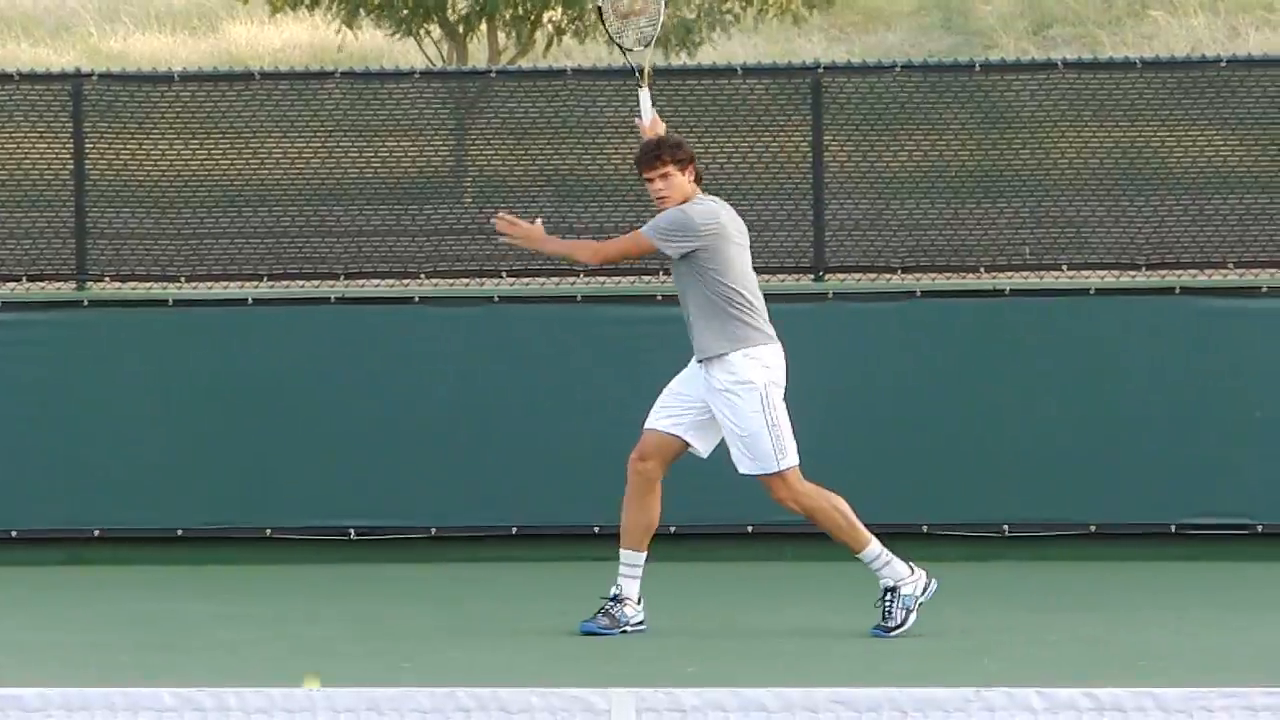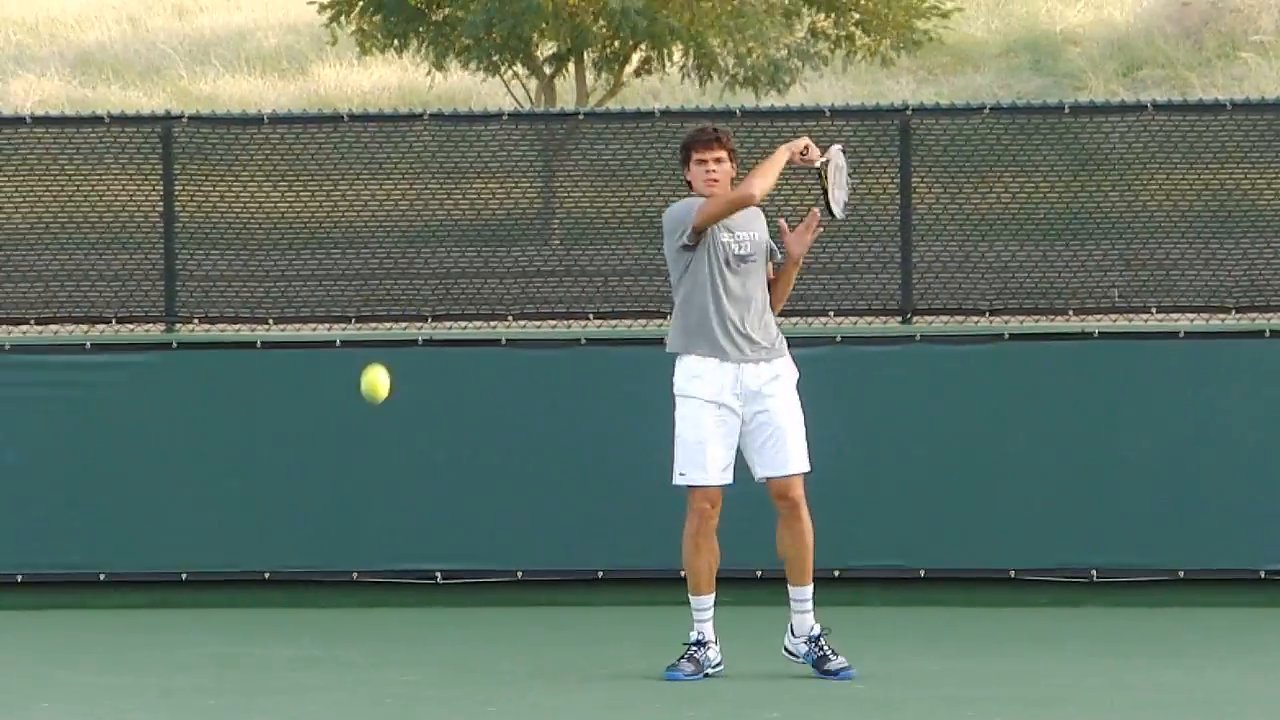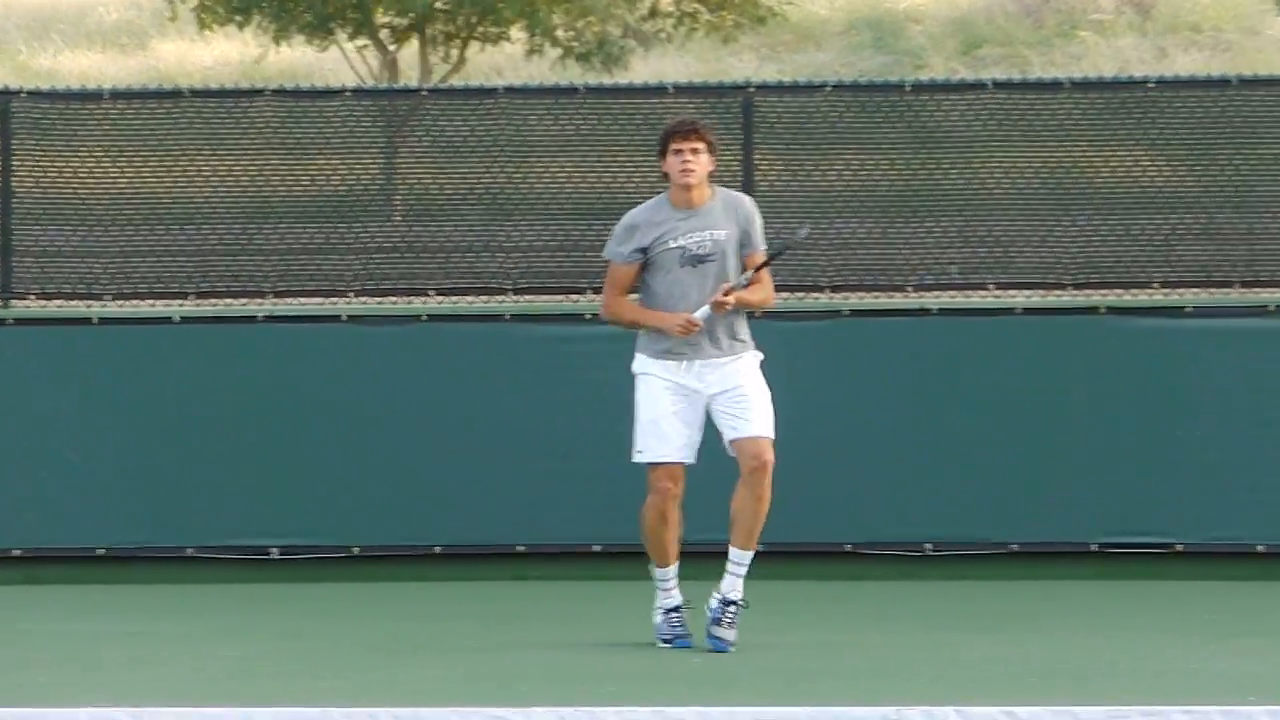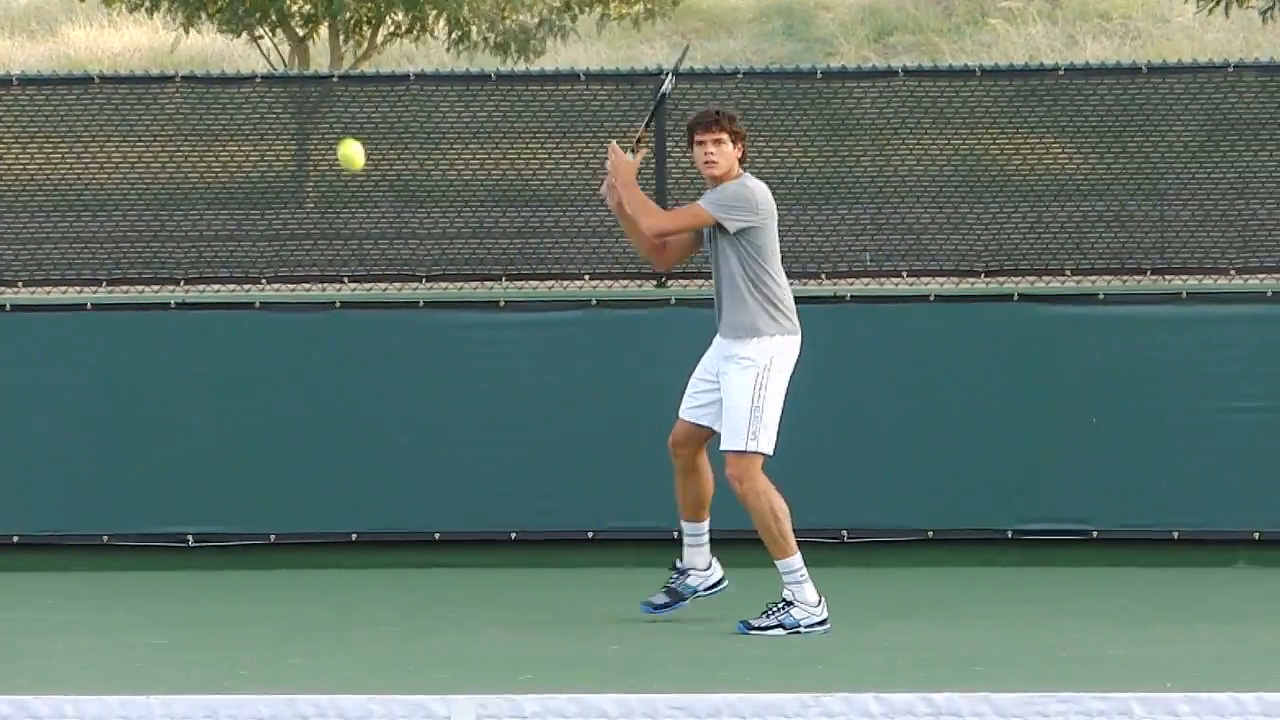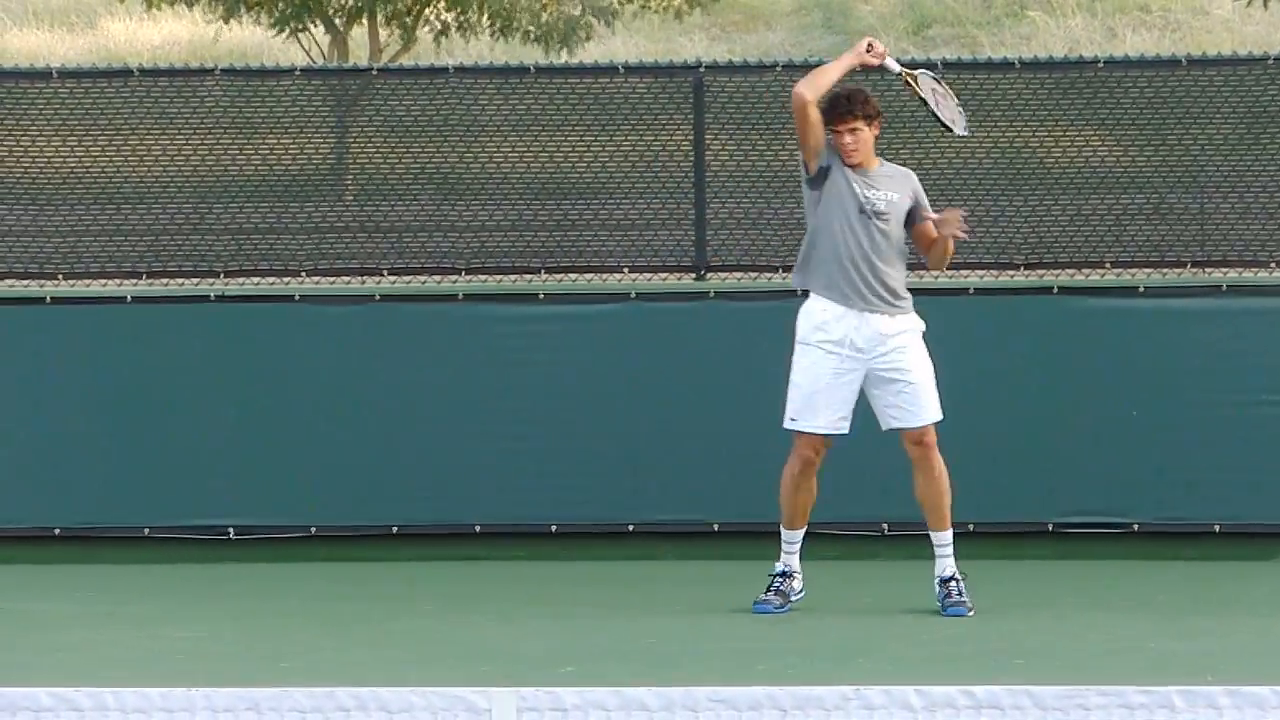
dt=1s
person 1, frame 1
left shoulder: (696, 215)
right shoulder: (705, 211)
left elbow: (600, 255)
left wrist: (539, 242)
right wrist: (657, 141)
left hip: (745, 366)
right hip: (709, 368)
left knee: (789, 489)
right knee: (643, 463)
left ankle: (901, 578)
right ankle: (627, 600)
person 1, frame 2
left shoulder: (755, 220)
right shoulder: (680, 217)
right elbow: (747, 192)
left wrist: (794, 257)
right wrist: (786, 149)
left hip: (769, 372)
right hip: (705, 377)
left knee: (790, 497)
right knee: (702, 508)
left ankle: (804, 631)
right ankle: (704, 642)
person 1, frame 3
left shoulder: (740, 209)
right shoulder: (639, 221)
left elbow: (765, 291)
right elbow: (611, 303)
left wrist: (737, 297)
right wrist: (661, 319)
left hip: (731, 360)
right hip: (664, 368)
left knee: (758, 461)
right knee: (665, 488)
left ankle: (729, 595)
right ankle: (667, 602)
person 1, frame 4
left shoulder: (746, 194)
right shoulder: (711, 202)
left elbow: (653, 225)
right elbow: (663, 254)
left wrist: (628, 181)
right wrist: (621, 203)
left hip: (762, 347)
right hip: (730, 343)
left knee: (742, 474)
right knee: (682, 444)
left ankle: (805, 601)
right ankle: (698, 567)
person 1, frame 5
left shoulder: (903, 181)
right shoulder: (821, 166)
left elbow: (934, 257)
right elbow: (802, 99)
left wrist: (945, 230)
right wrist: (854, 58)
left hip: (893, 327)
right hip: (828, 326)
left knee: (923, 444)
right knee: (806, 451)
left ankle: (948, 572)
right ankle: (788, 570)
